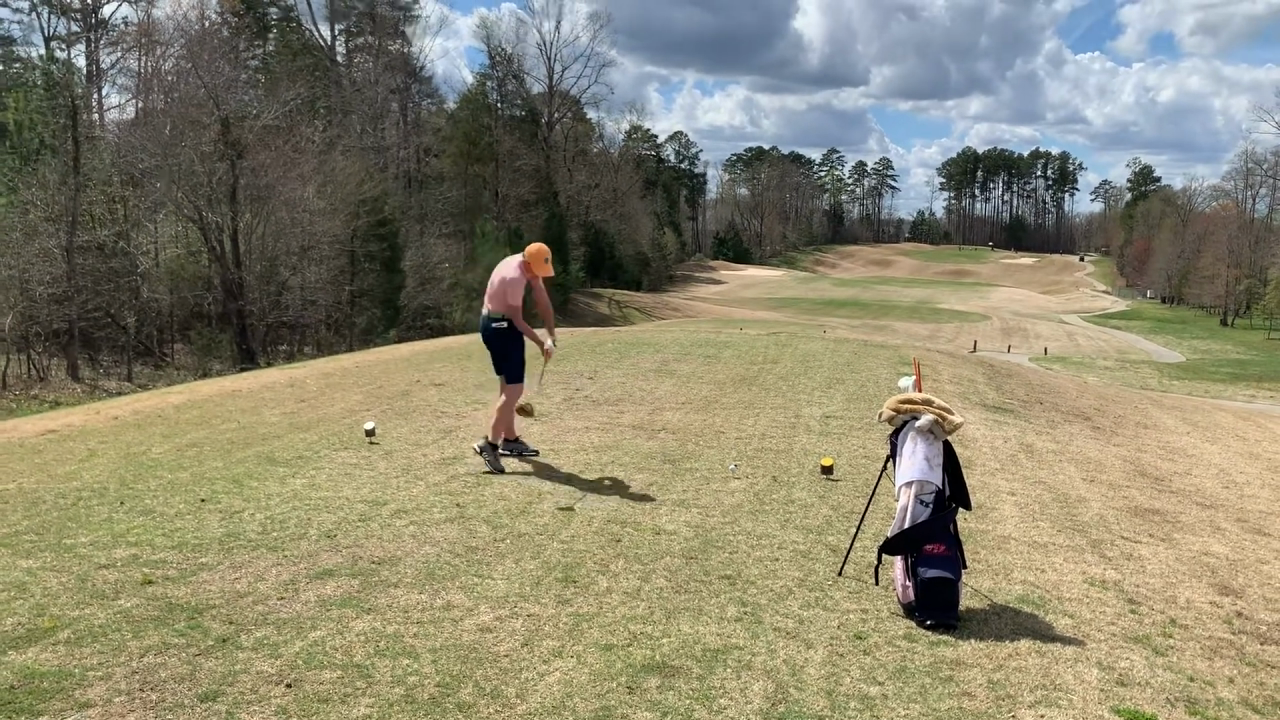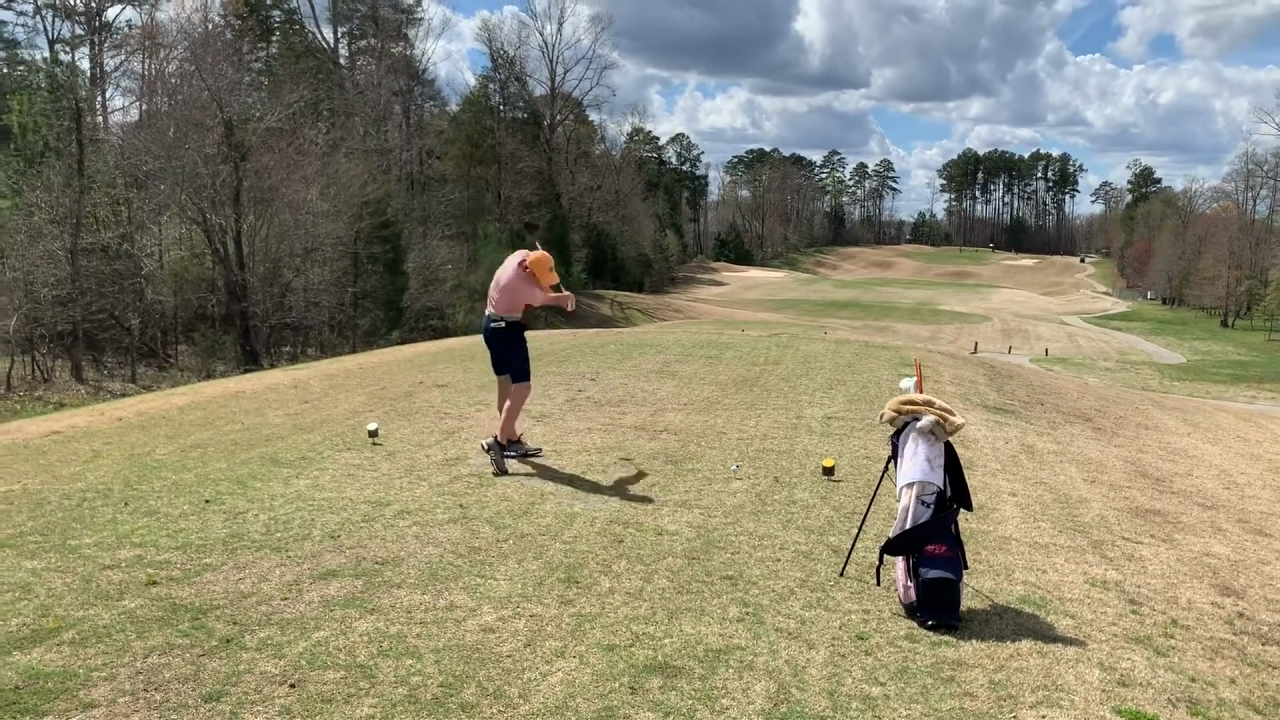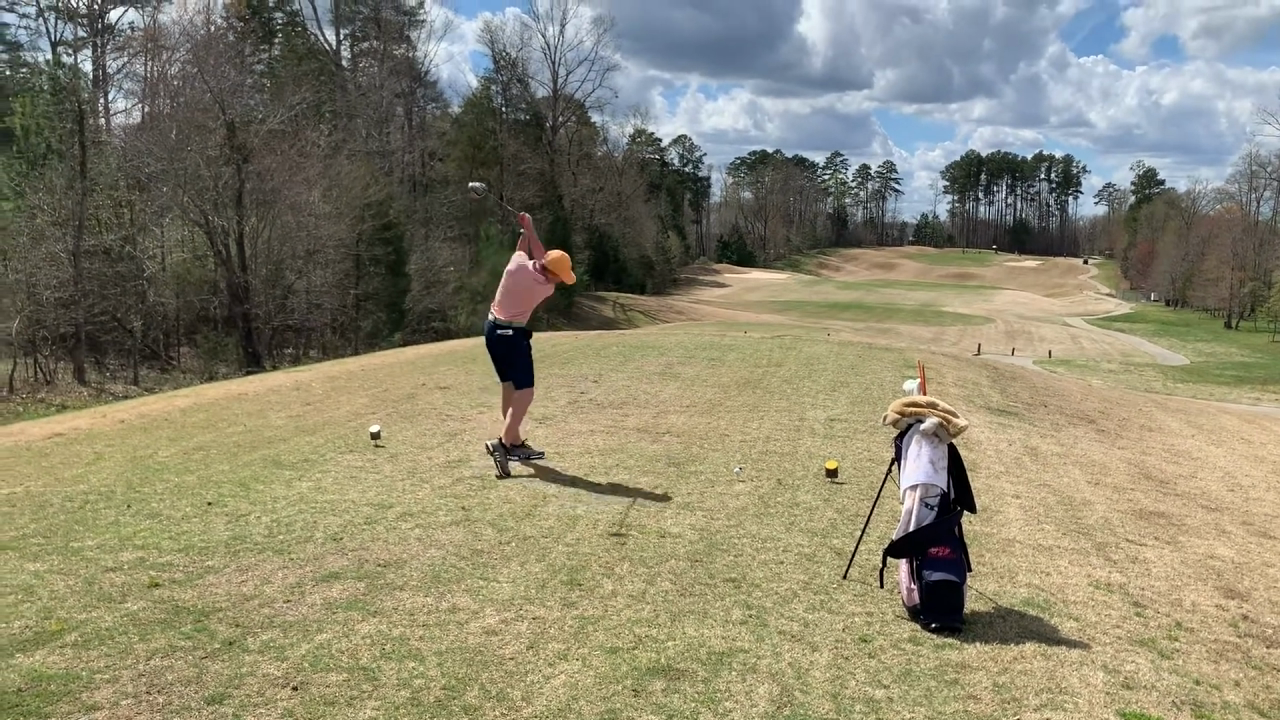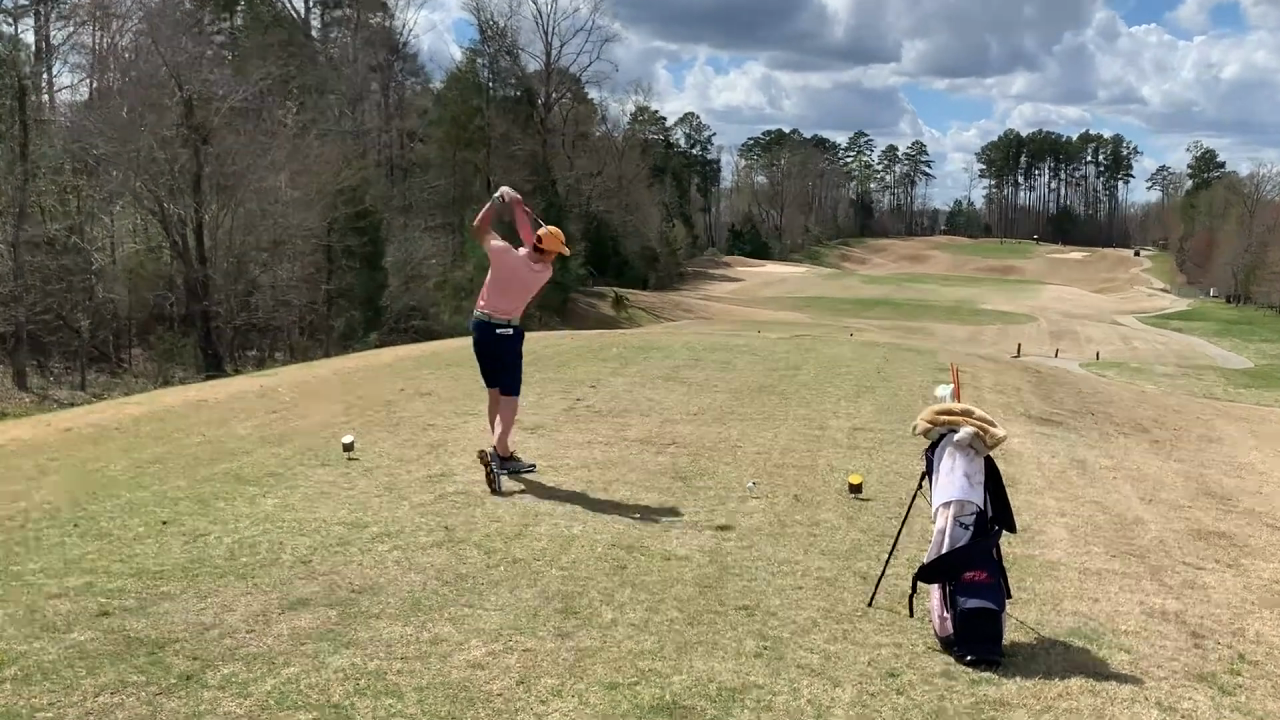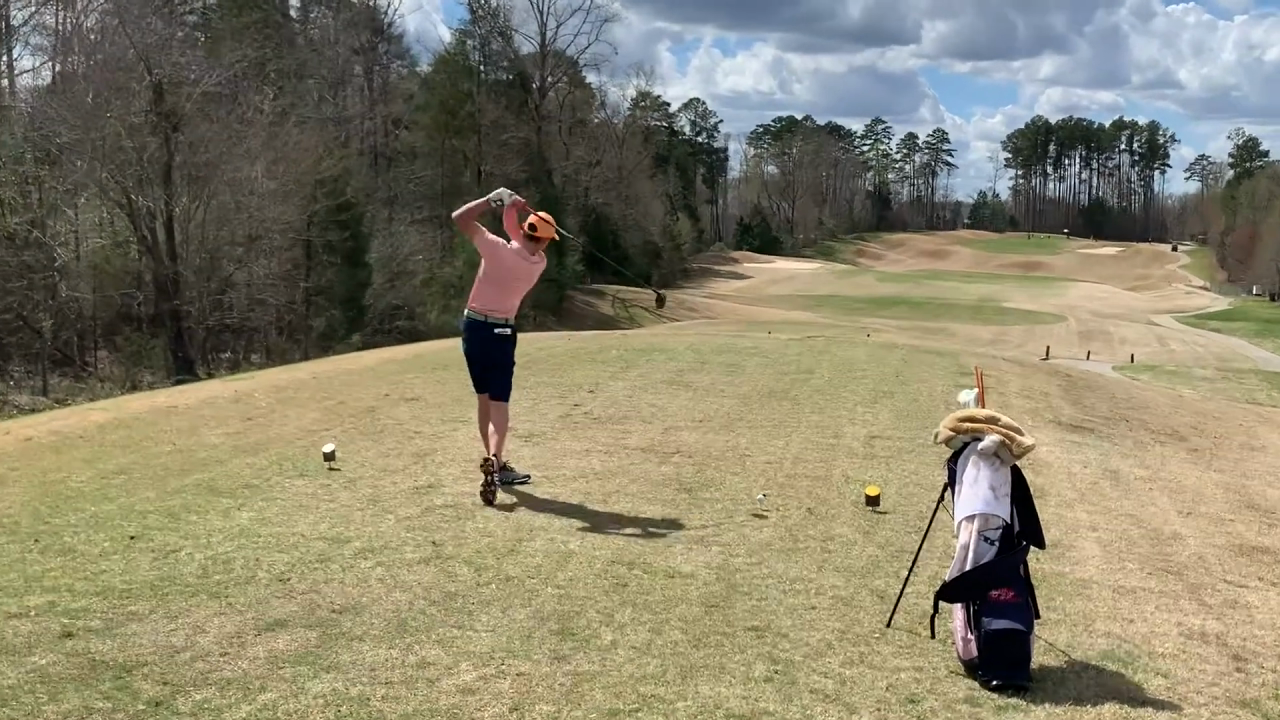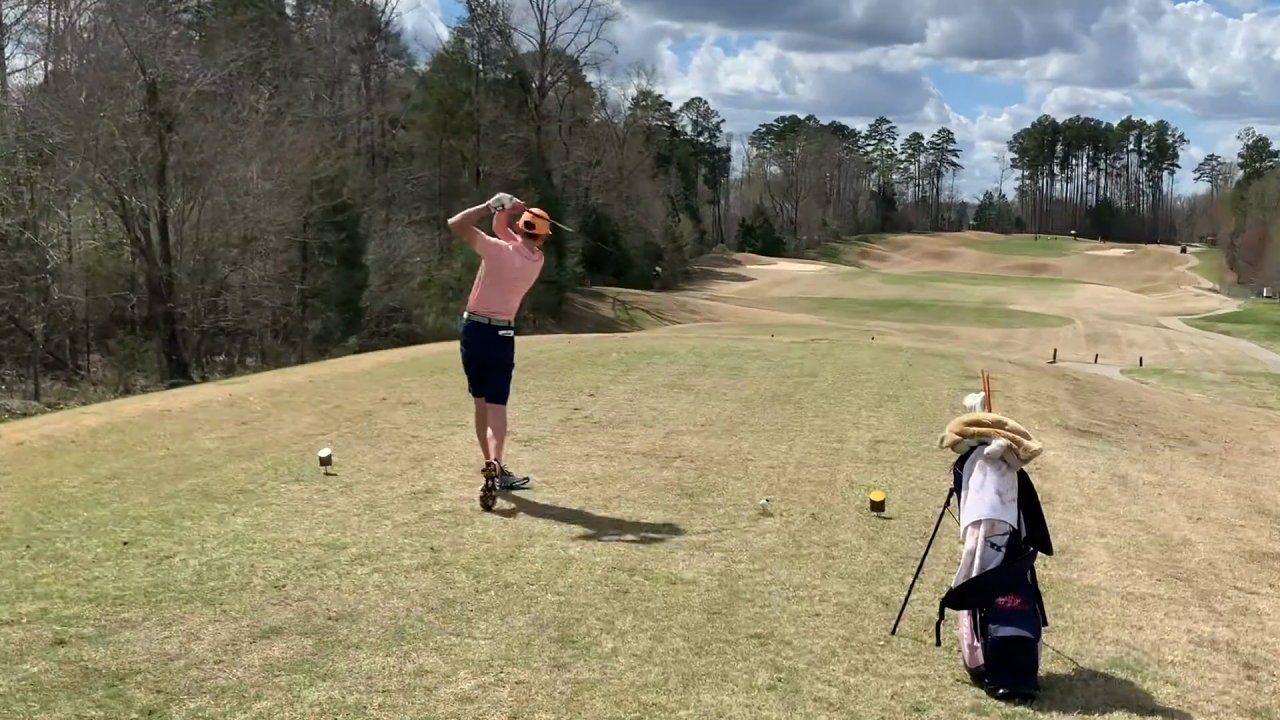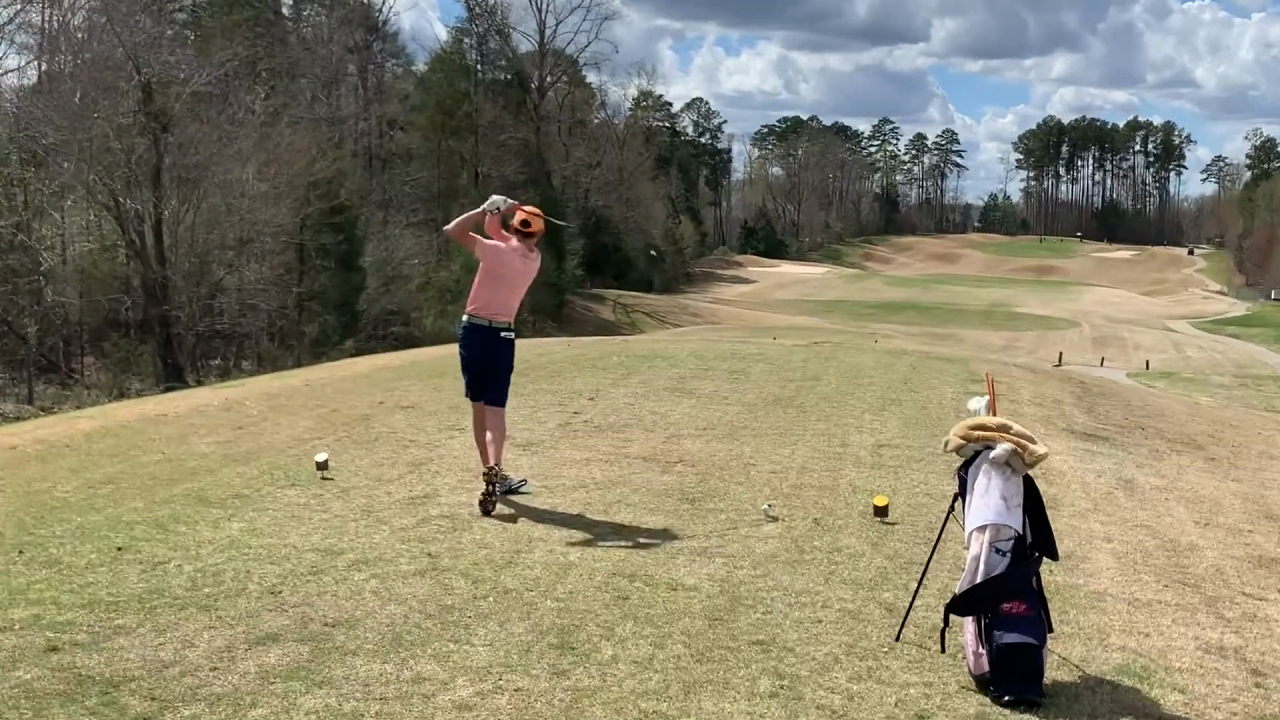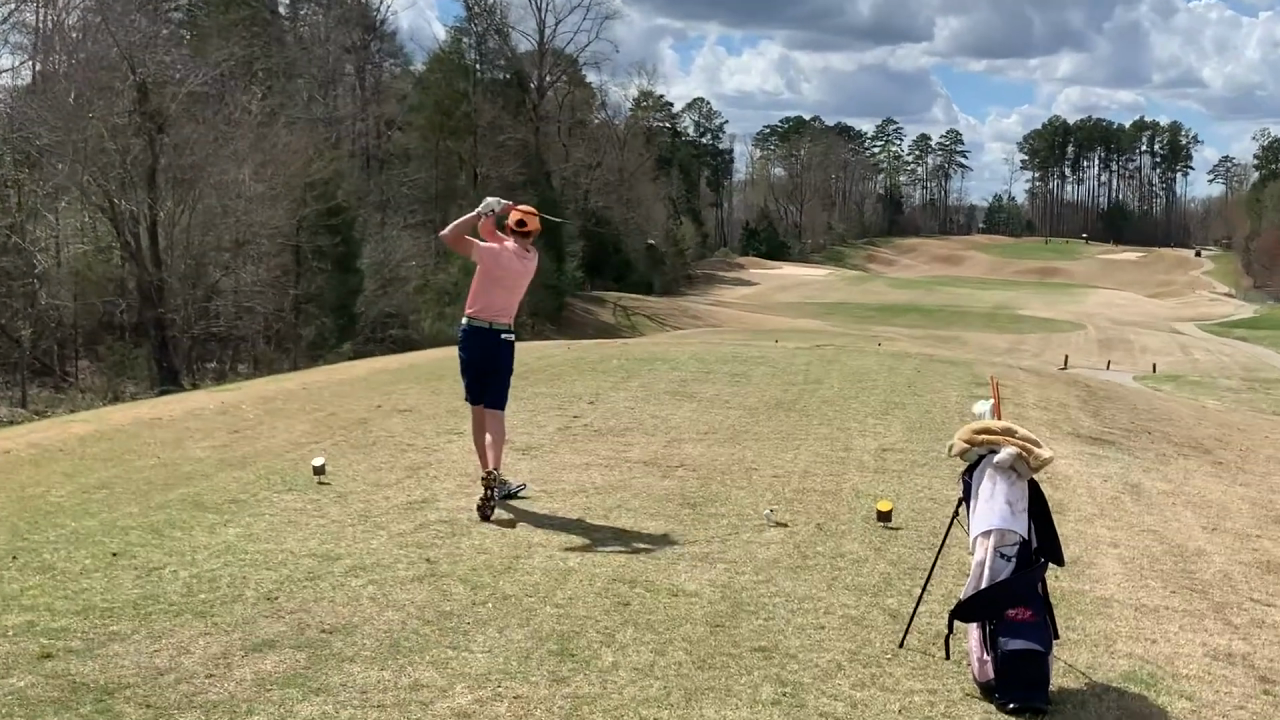
dt=0.1s
person 1, frame 1
left shoulder: (522, 259)
right shoulder: (515, 277)
left elbow: (542, 300)
right elbow: (517, 319)
left wrist: (551, 334)
right wrist: (540, 341)
left hip: (492, 326)
right hip: (503, 329)
left knee: (509, 385)
right knee: (514, 389)
left ankle: (509, 439)
right ankle: (491, 443)
person 1, frame 2
left shoulder: (521, 256)
right shoulder: (525, 286)
right elbow: (547, 298)
left wrist: (562, 297)
right wrist: (566, 297)
left hip: (492, 327)
right hip: (507, 329)
left knee: (506, 385)
right knee: (521, 389)
left ankle: (511, 439)
right ankle: (499, 441)
person 1, frame 3
left shoulder: (517, 265)
right shoulder: (547, 288)
left elbow: (524, 247)
left wrist: (526, 226)
left hip: (492, 330)
right hip: (514, 334)
left knee: (508, 389)
right knee: (524, 394)
left ankle: (514, 442)
right ankle: (502, 443)
person 1, frame 4
left shoulder: (504, 254)
right shoulder: (544, 271)
left elbow: (478, 230)
right elbow: (526, 234)
left wrist: (498, 199)
right wrist: (517, 205)
left hip: (480, 327)
right hip: (506, 333)
left knee: (495, 394)
right knee: (508, 400)
left ankle: (502, 454)
right ankle: (497, 452)
person 1, frame 5
left shoulder: (498, 250)
right shoulder: (540, 263)
left elbow: (458, 219)
right elbow: (513, 226)
left wrist: (492, 199)
right wrist: (512, 205)
left hip: (473, 325)
right hip: (500, 331)
left knee: (484, 398)
right knee: (499, 403)
left ankle: (495, 463)
right ankle: (494, 459)
person 1, frame 6
left shoulder: (499, 250)
right shoulder: (537, 260)
left elbow: (455, 225)
right elbow: (501, 228)
left wrist: (491, 205)
right wrist: (503, 207)
left hip: (473, 329)
right hip: (501, 334)
left knee: (481, 403)
right knee: (496, 407)
left ankle: (494, 469)
right ankle: (494, 466)
person 1, frame 7
left shoulder: (499, 252)
right shoulder: (534, 258)
left elbow: (452, 230)
right elbow: (493, 229)
left wrist: (487, 208)
right wrist: (495, 212)
left hip: (474, 331)
right hip: (502, 336)
left knee: (479, 408)
right knee: (495, 409)
left ankle: (492, 476)
right ankle: (494, 471)
person 1, frame 8
left shoulder: (496, 253)
right shoulder: (531, 257)
left elbow: (447, 236)
right elbow: (488, 232)
left wrist: (482, 211)
right wrist: (490, 213)
left hip: (474, 334)
right hip: (502, 338)
left knee: (479, 411)
right knee: (494, 413)
right ankle: (493, 476)
